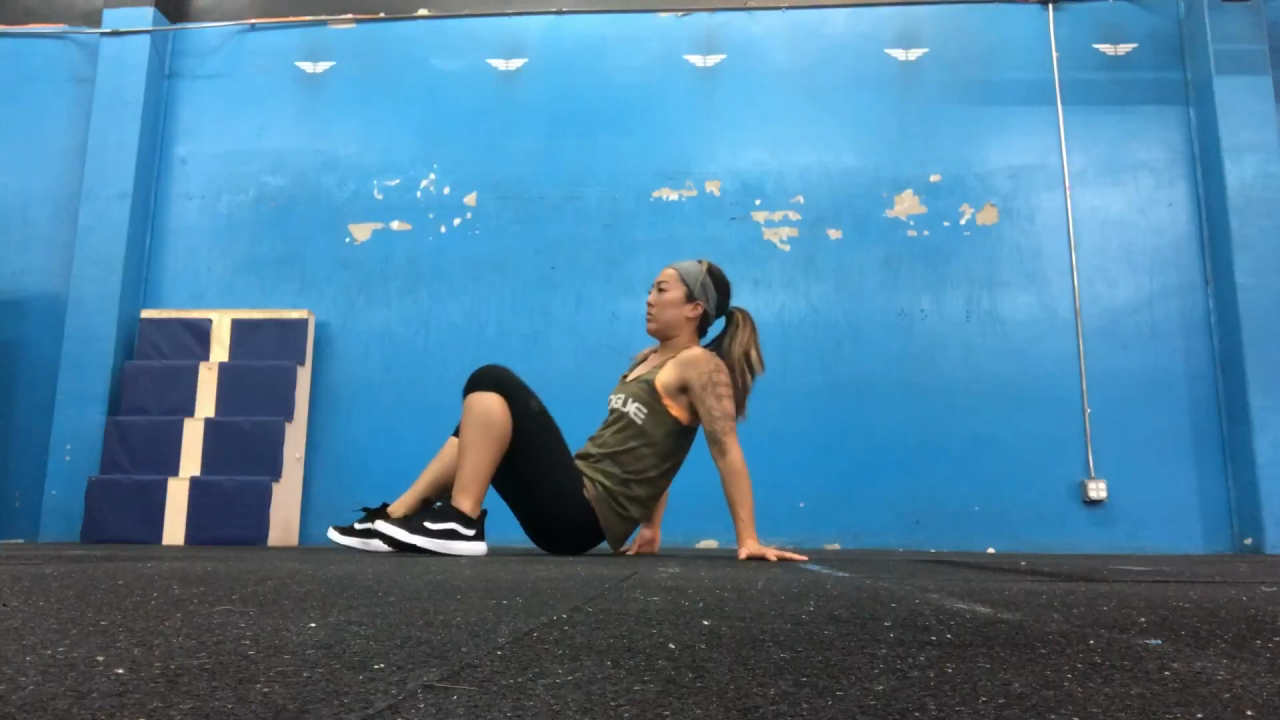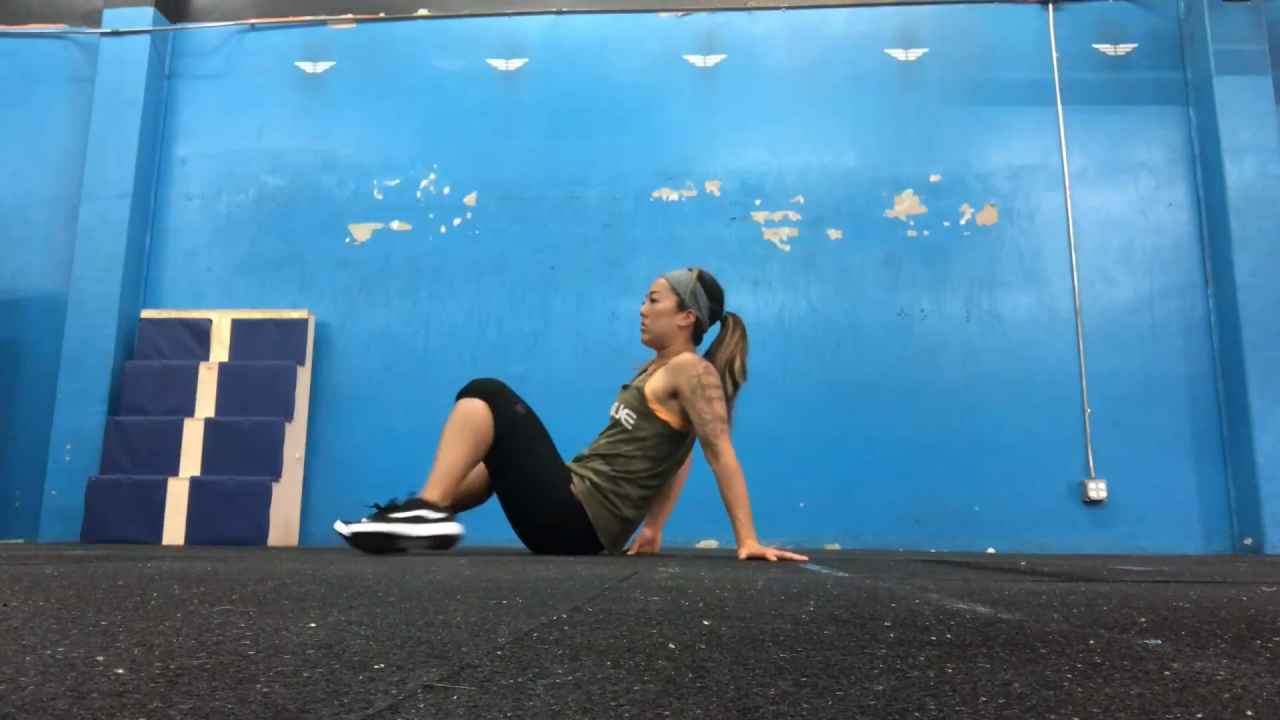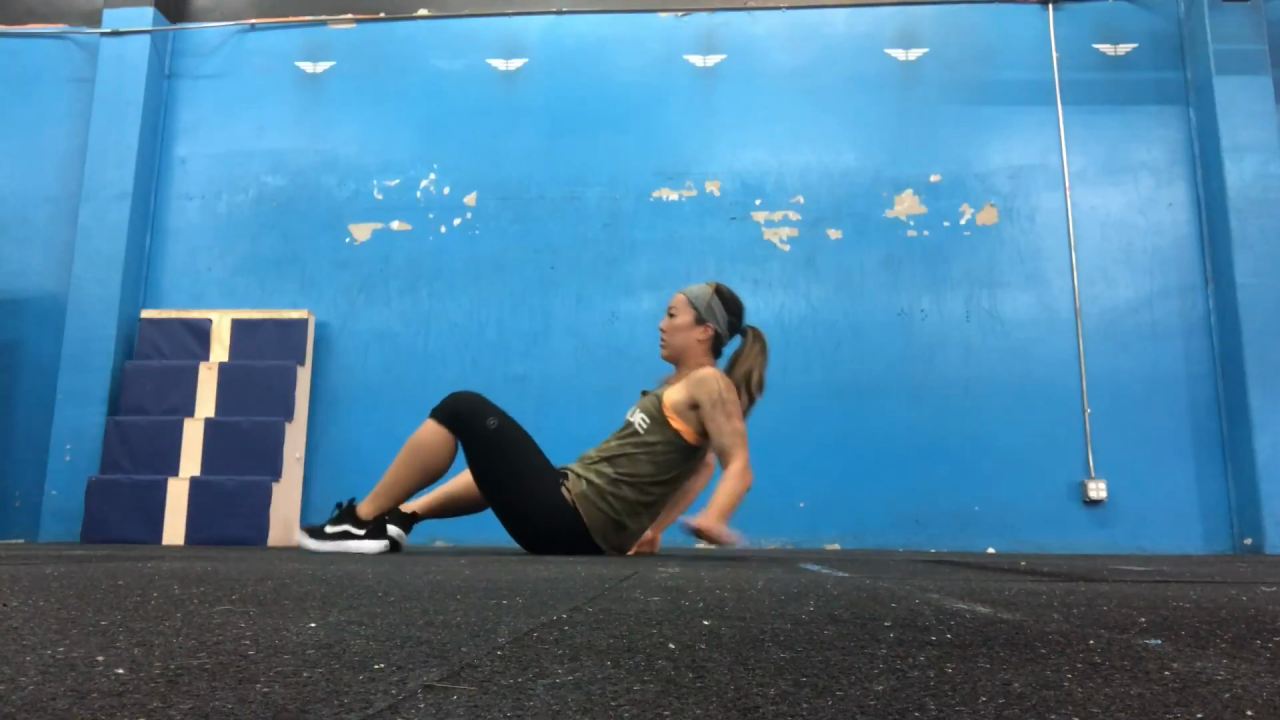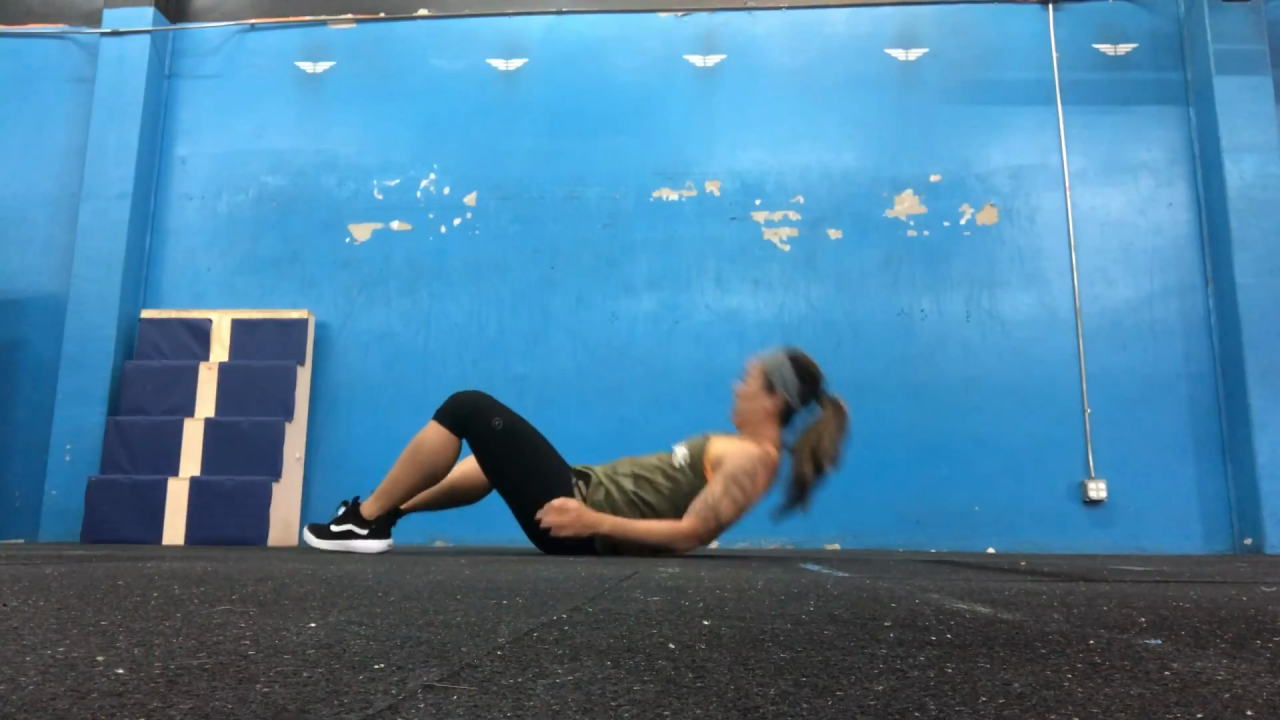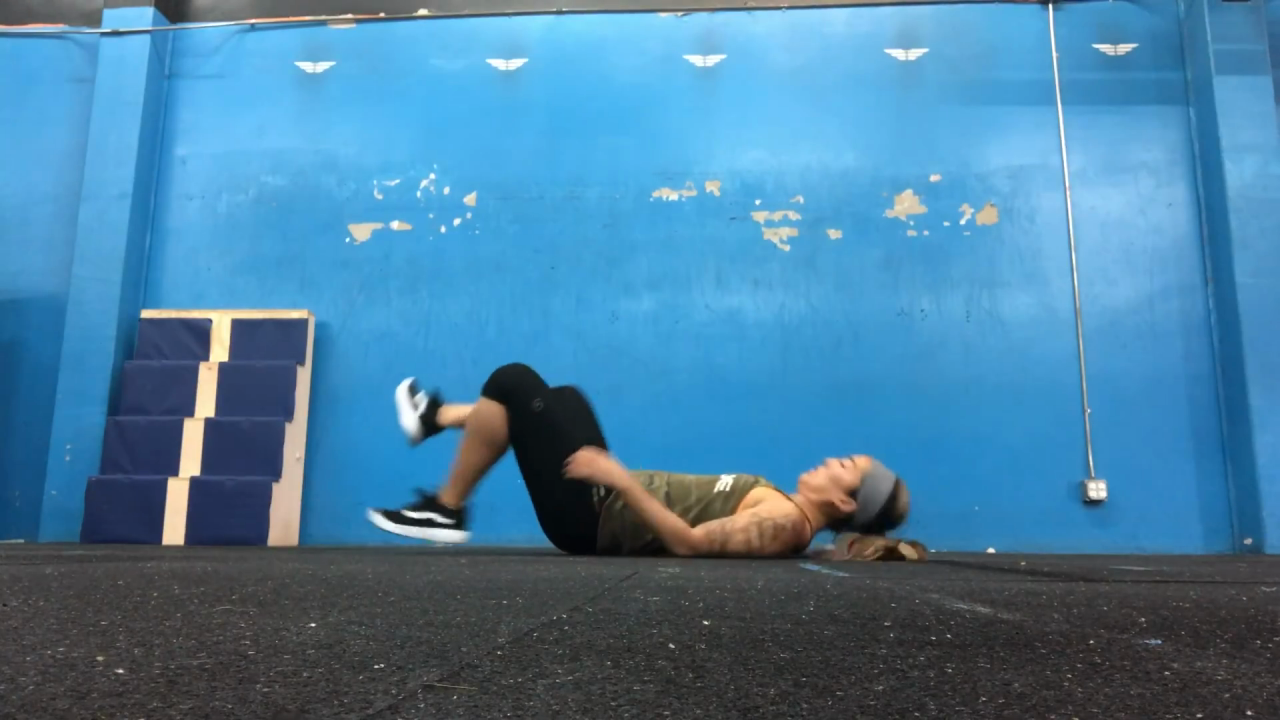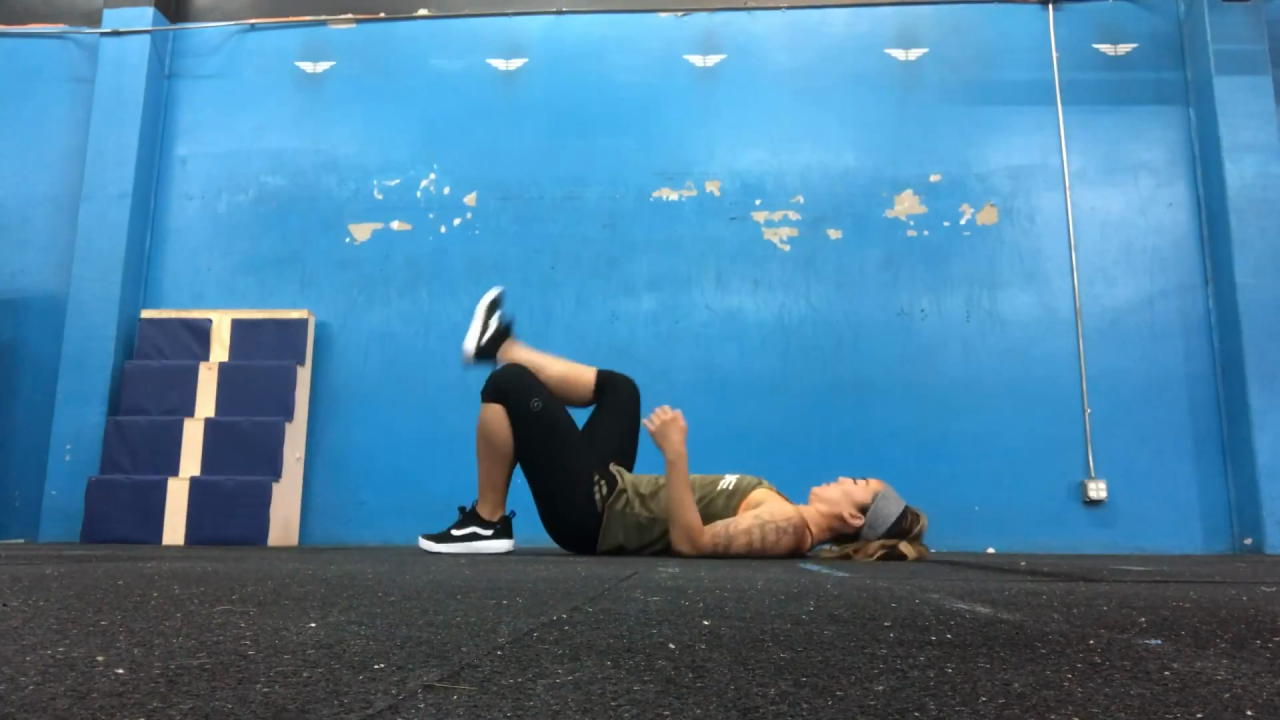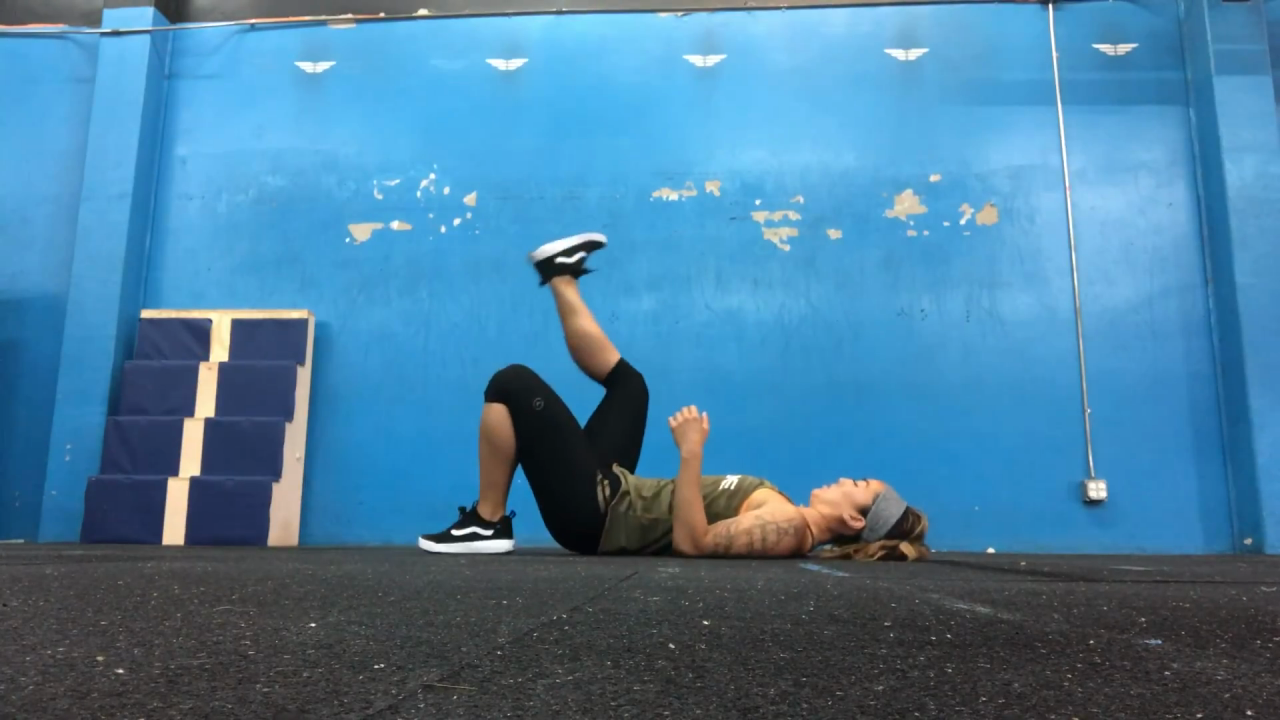
dt=0.3s
person 1, frame 1
left shoulder: (700, 365)
right shoulder: (649, 361)
left elbow: (727, 451)
left wrist: (749, 541)
right wrist: (649, 526)
left hip: (576, 516)
right hip: (571, 508)
left knee: (492, 381)
right knee: (482, 418)
left ankle: (462, 523)
right ankle: (393, 518)
person 1, frame 2
left shoulder: (691, 371)
right shoulder: (657, 370)
left elbow: (721, 452)
right elbow: (674, 456)
left wrist: (747, 538)
right wrist: (651, 527)
left hip: (571, 521)
right hip: (577, 521)
left knee: (486, 394)
right knee: (502, 454)
left ankle: (428, 514)
right ankle: (402, 525)
person 1, frame 3
left shoulder: (710, 385)
right shoulder: (685, 384)
left elbow: (738, 466)
right elbow: (696, 467)
left wrist: (714, 519)
right wrist: (654, 527)
left hip: (566, 521)
right hip: (577, 525)
left knee: (463, 410)
right knee: (491, 462)
left ankle: (362, 523)
right ankle: (399, 518)
person 1, frame 4
left shoulder: (752, 464)
right shoulder: (745, 451)
left elbow: (686, 532)
left wrist: (595, 523)
left hip: (584, 517)
right hip: (584, 490)
left knee: (467, 408)
right knee: (486, 456)
left ankle: (369, 522)
right ankle: (394, 505)
person 1, frame 5
left shoulder: (784, 523)
right shoulder: (786, 508)
left elbow: (688, 540)
left wrist: (622, 480)
left hip: (593, 513)
right hip: (612, 499)
left knee: (513, 381)
right knee: (564, 399)
left ankle: (444, 511)
right ankle: (435, 418)
person 1, frame 6
left shoulder: (787, 531)
right shoulder: (793, 518)
left elbow: (688, 540)
left wrist: (674, 454)
left hip: (592, 514)
right hip: (609, 497)
left knee: (508, 385)
right knee: (617, 388)
left ankle: (486, 525)
right ankle: (498, 344)
person 1, frame 7
left shoulder: (788, 531)
right shoulder: (790, 519)
left elbow: (691, 541)
left wrist: (690, 453)
left hip: (593, 515)
right hip: (611, 496)
left knee: (512, 383)
right knee: (627, 381)
left ankle: (487, 524)
right ankle: (562, 279)
